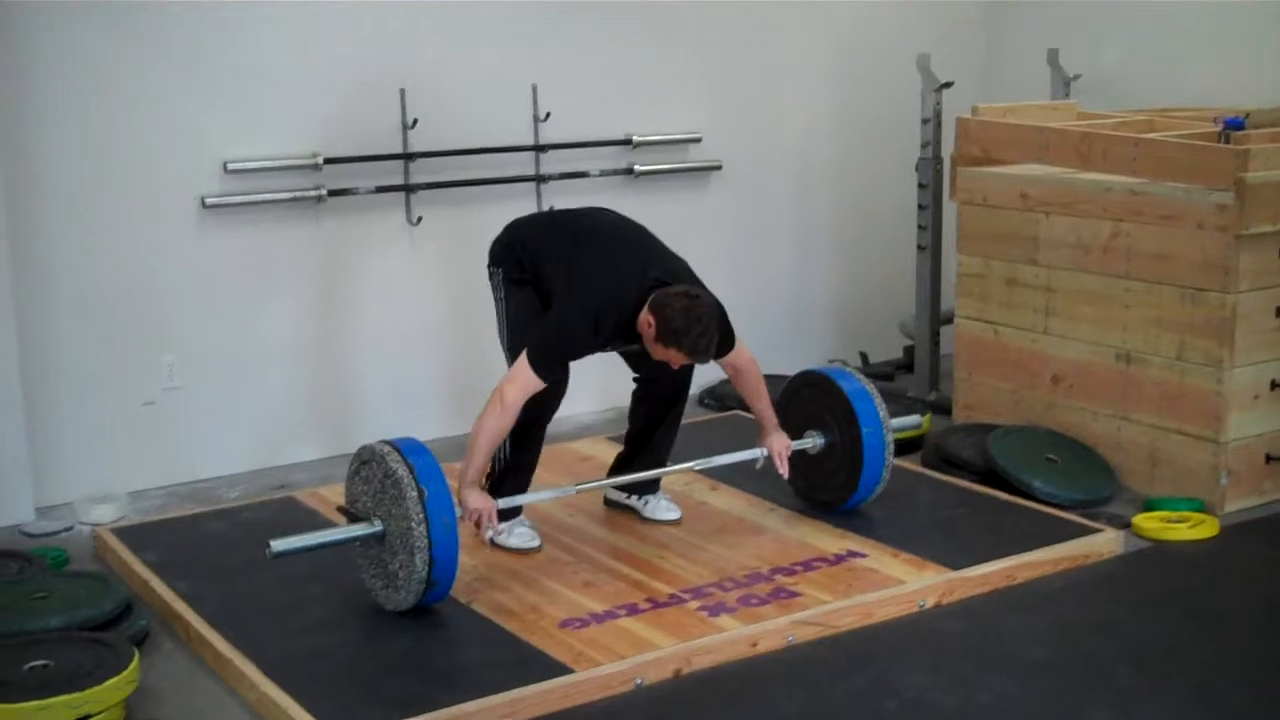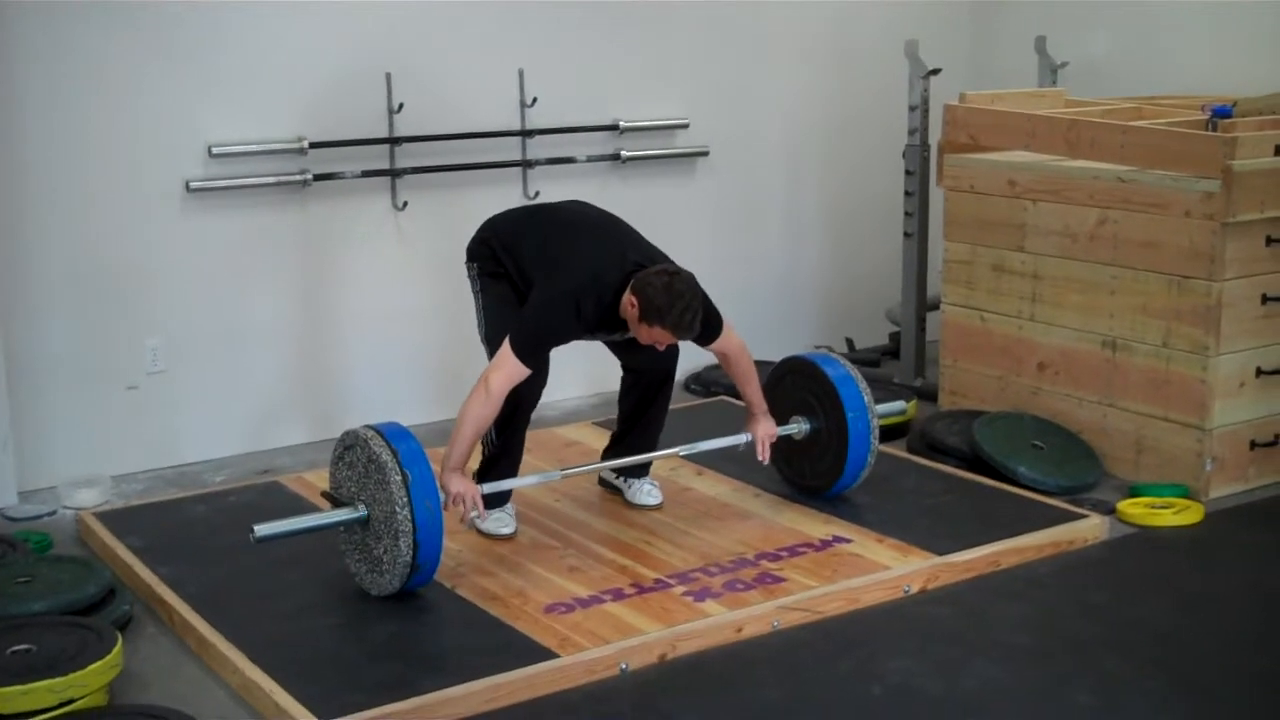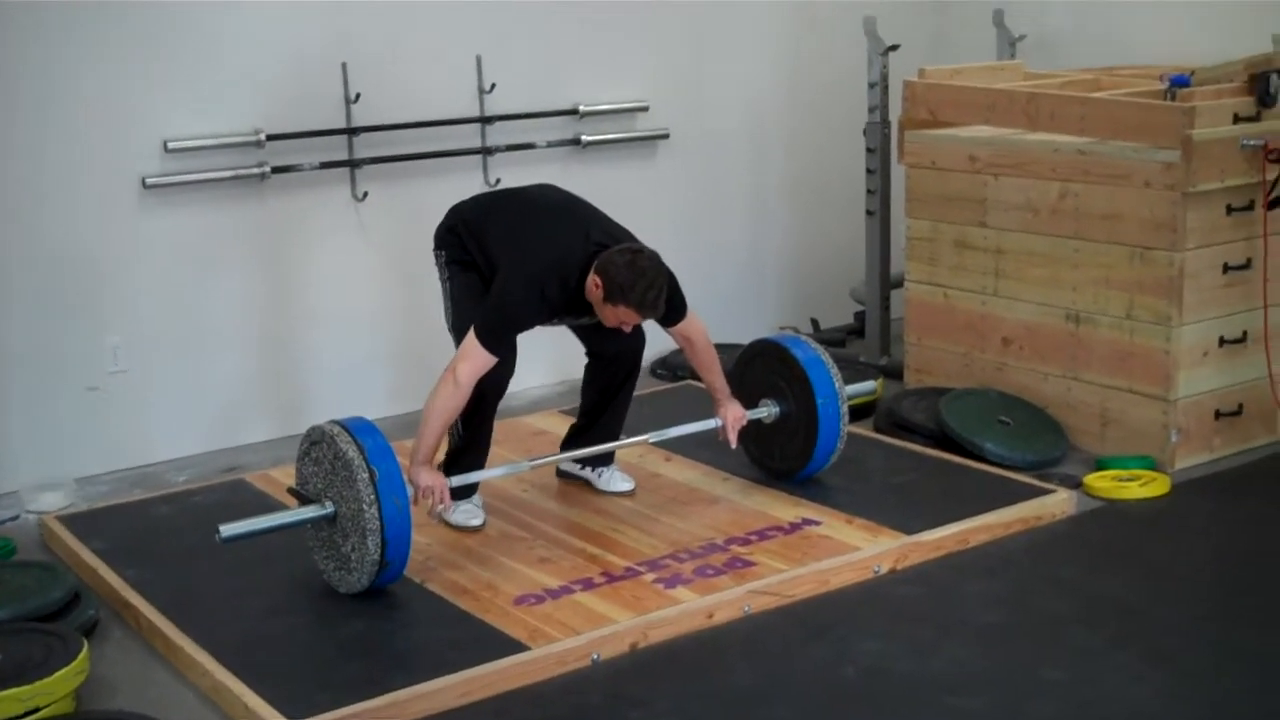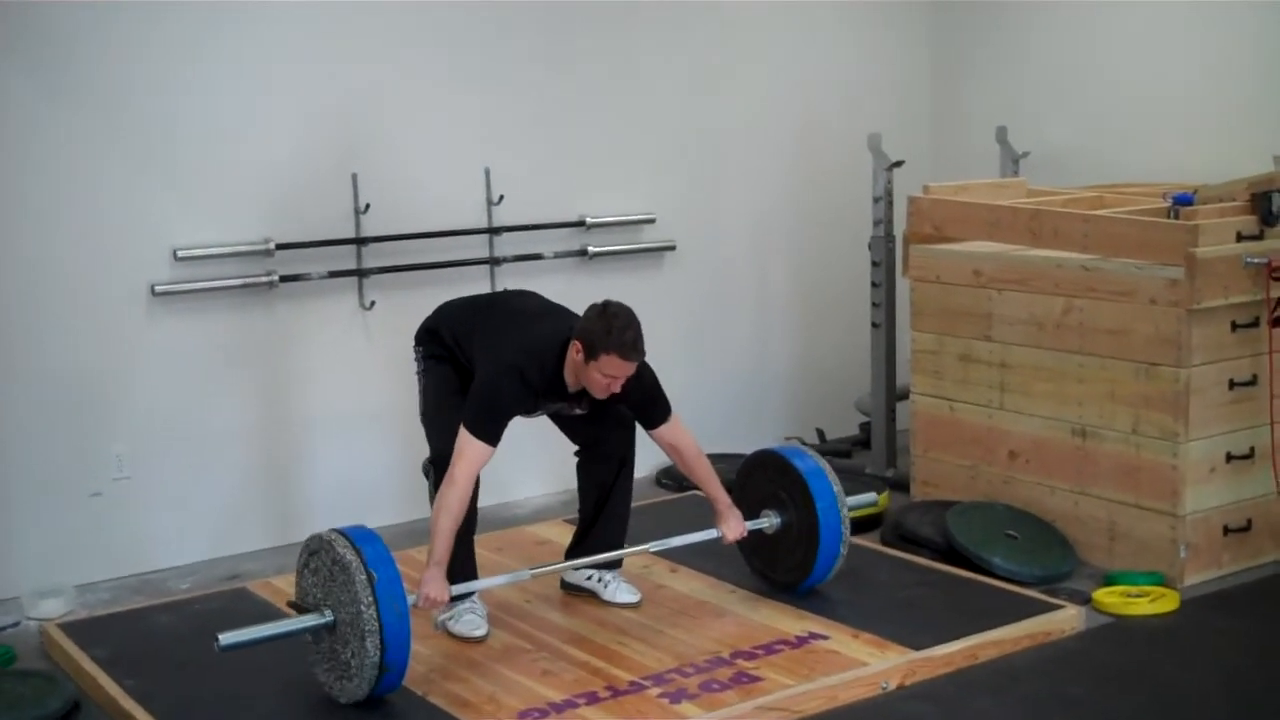
dt=1s
person 1, frame 1
left shoulder: (694, 308)
right shoulder: (590, 315)
left elbow: (739, 362)
right elbow: (509, 395)
left wrist: (770, 429)
right wrist: (469, 486)
left hip: (602, 258)
right hip: (520, 265)
left knee: (668, 378)
right knee: (543, 386)
left ankle: (632, 484)
right ankle: (503, 507)
person 1, frame 2
left shoulder: (675, 295)
right shoulder: (571, 301)
left elbow: (730, 348)
right elbow: (495, 383)
left wrist: (759, 414)
right wrist: (452, 471)
right hip: (498, 259)
left knee: (656, 362)
right knee: (524, 377)
left ankle: (624, 466)
right ankle: (489, 493)
person 1, frame 3
left shoulder: (644, 275)
right shoulder: (535, 285)
left elbow: (690, 334)
right elbow: (462, 374)
left wrist: (723, 399)
right wrist: (420, 465)
right hip: (466, 246)
left knee: (624, 347)
right knee: (493, 364)
left ankle: (587, 456)
right ankle: (455, 485)
person 1, frame 4
left shoulder: (625, 367)
right shoulder: (515, 372)
left elbow: (676, 441)
right elbow: (461, 472)
left wrist: (724, 508)
right wrist: (435, 570)
right hip: (447, 350)
left knee: (614, 435)
right knee: (449, 456)
left ankle: (590, 565)
right ankle: (459, 596)
